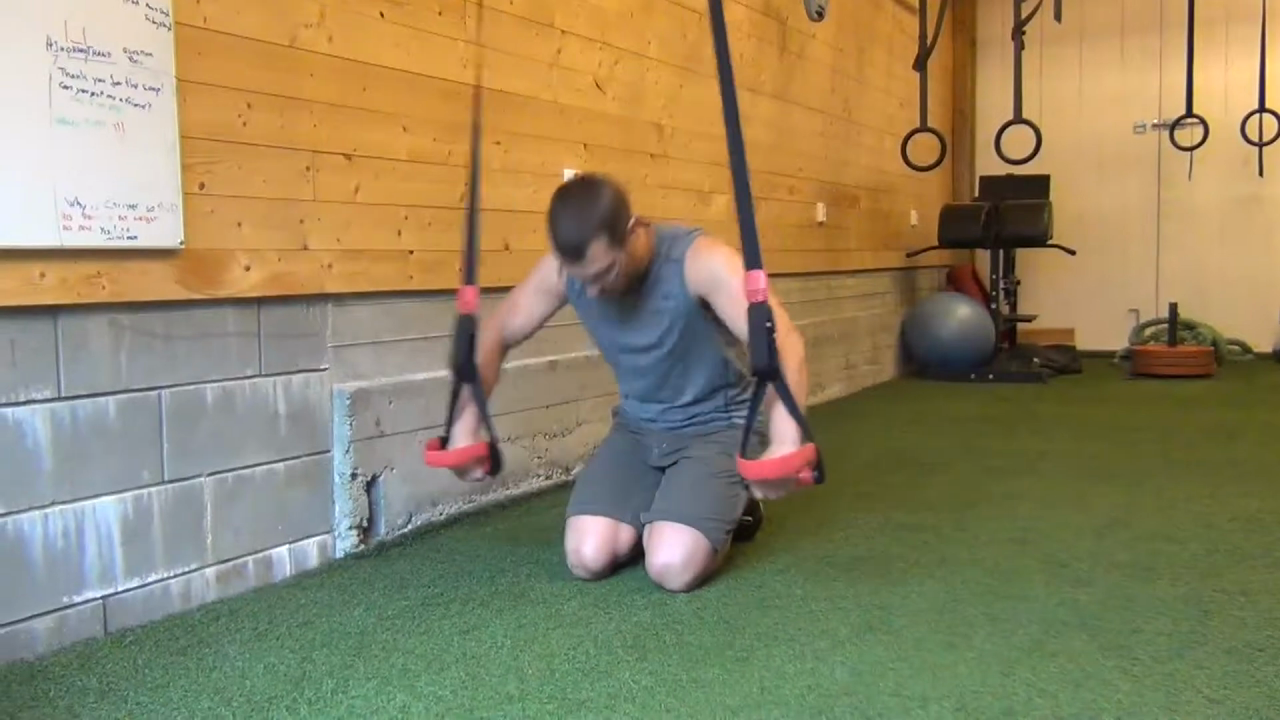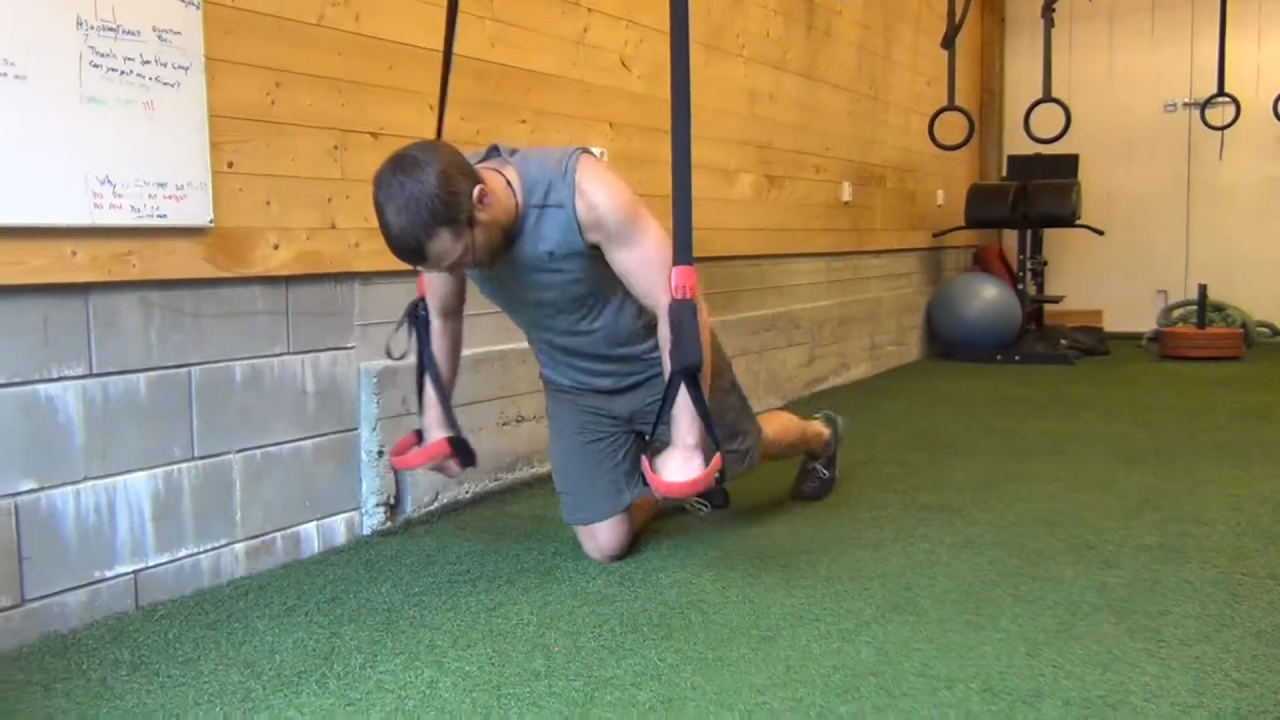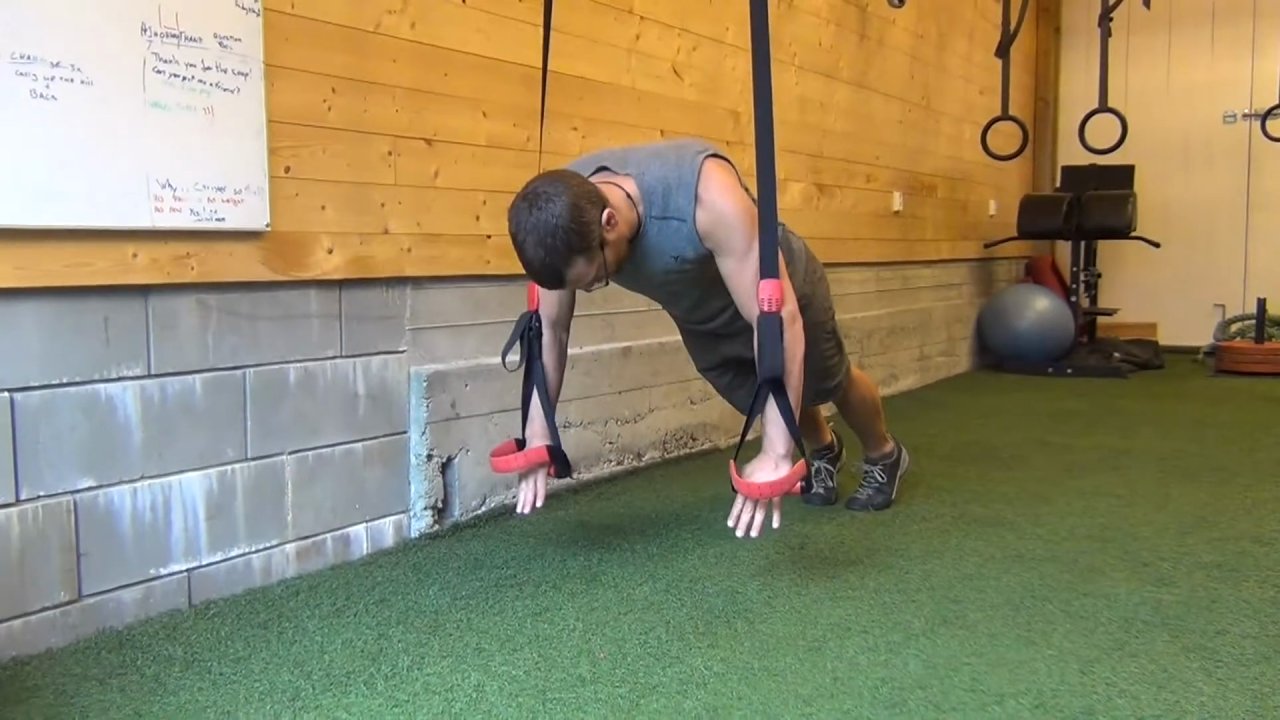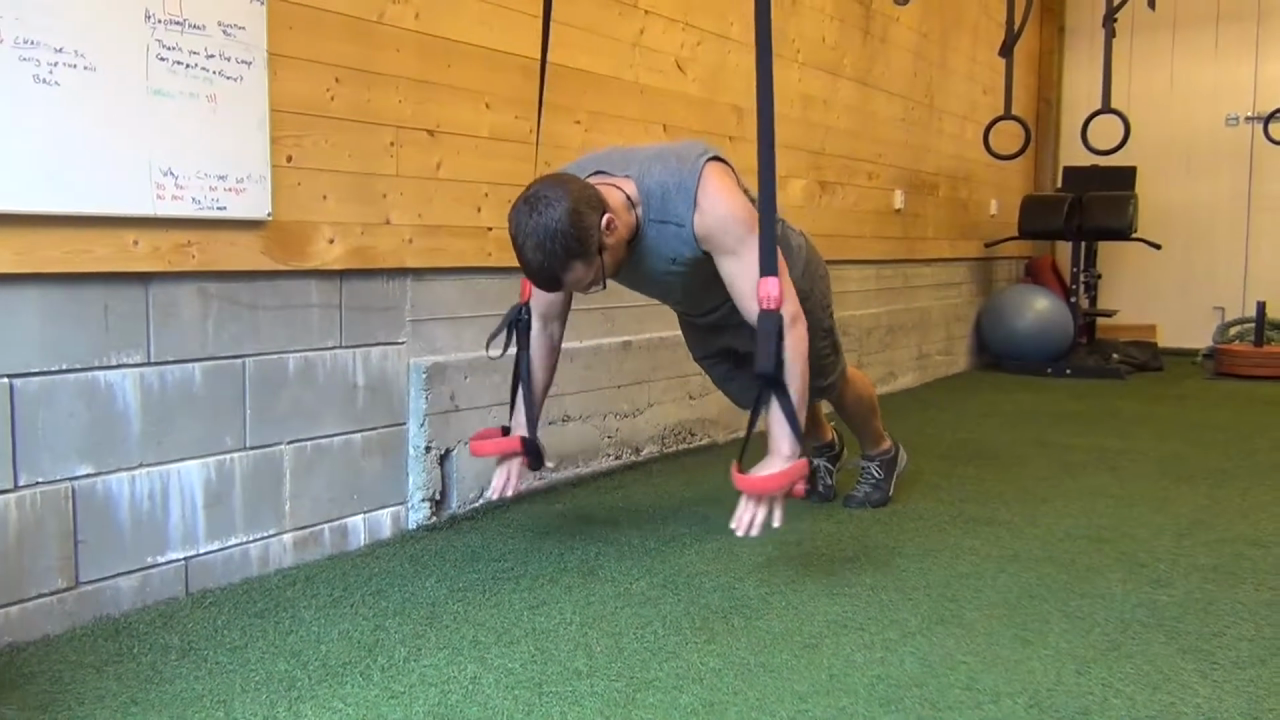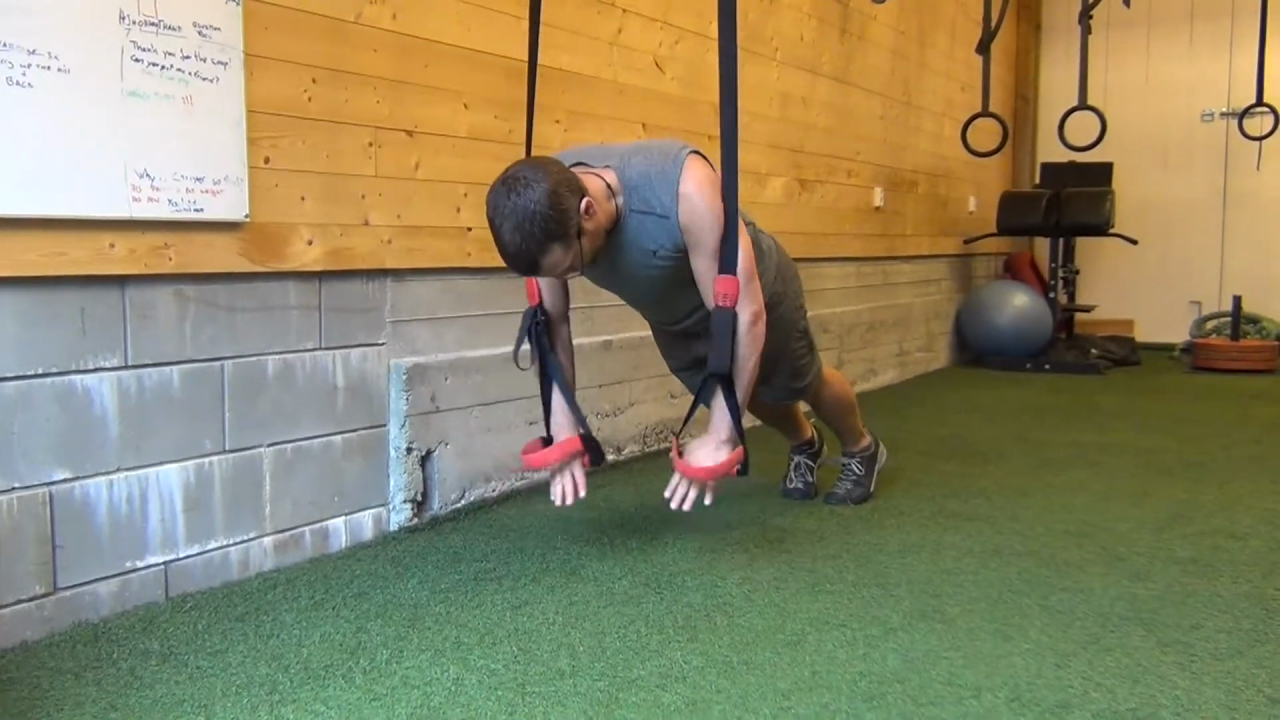
dt=1s
person 1, frame 1
left shoulder: (696, 258)
right shoulder: (566, 268)
left elbow: (777, 336)
right elbow: (495, 334)
left wrist: (786, 438)
right wrist: (469, 420)
left hip: (717, 429)
right hip: (639, 429)
left knee: (672, 566)
right knee: (587, 557)
left ankle: (735, 500)
right ankle: (667, 497)
person 1, frame 2
left shoulder: (584, 190)
right shoulder: (443, 215)
right elbow: (443, 318)
left wrist: (687, 441)
right wrist: (435, 418)
left hip: (662, 355)
right hip: (574, 382)
left knee: (738, 454)
right knee: (604, 544)
left ankle: (821, 435)
right ankle: (670, 483)
person 1, frame 3
left shoulder: (705, 192)
right shoulder: (563, 212)
left elbow: (778, 320)
right elbow: (551, 329)
left wrist: (776, 453)
right wrist: (537, 435)
left hip: (782, 291)
left knee: (830, 382)
right knee: (765, 399)
left ankle: (884, 457)
right ankle: (824, 452)
person 1, frame 4
left shoulder: (703, 196)
right shoulder: (559, 209)
left elbow: (783, 321)
right elbow: (544, 323)
left wrist: (782, 455)
right wrist: (520, 434)
left hip: (780, 281)
left knee: (826, 381)
right knee: (761, 395)
left ankle: (881, 454)
right ankle: (825, 448)
person 1, frame 5
left shoulder: (683, 188)
right shoulder: (544, 213)
left elbow: (746, 314)
right elbow: (553, 321)
left wrist: (721, 436)
right wrist: (563, 428)
left hip: (752, 289)
left knee: (801, 382)
right knee: (757, 390)
left ankle: (861, 450)
right ankle: (805, 445)
